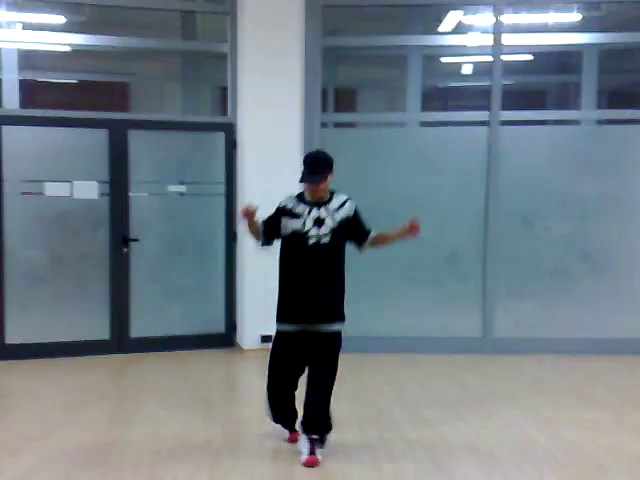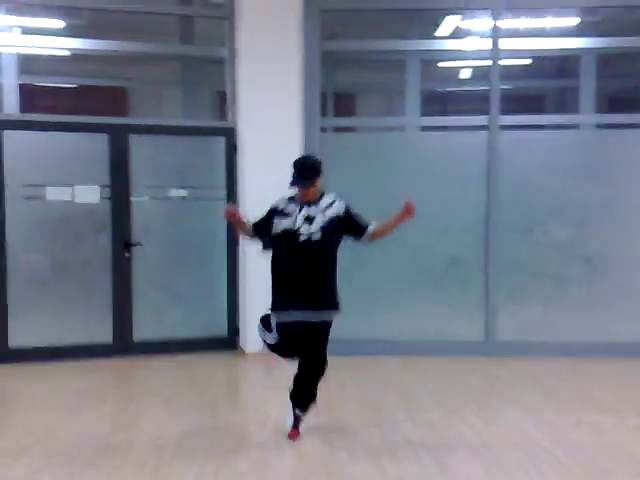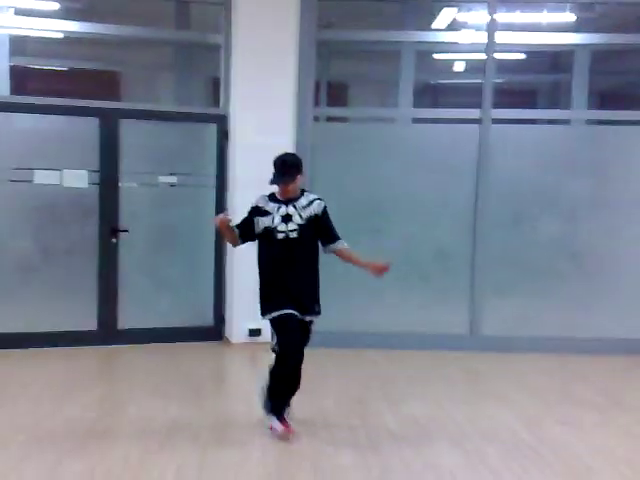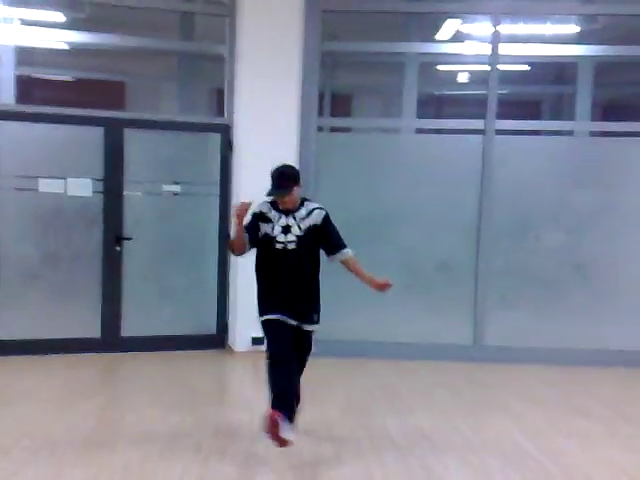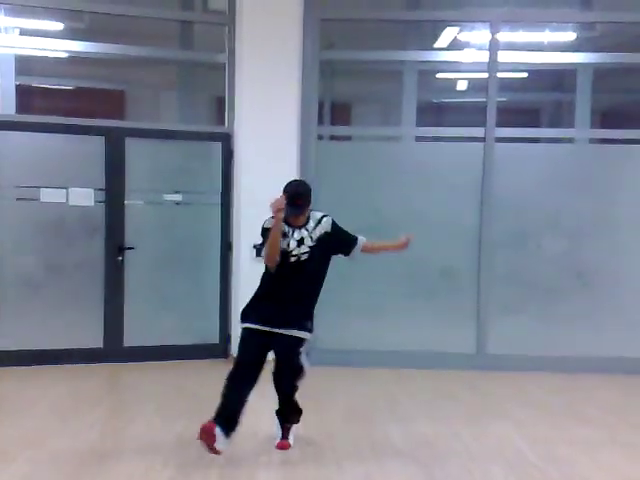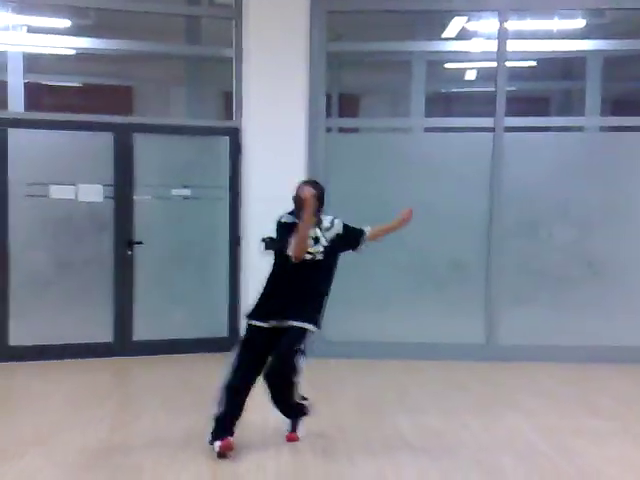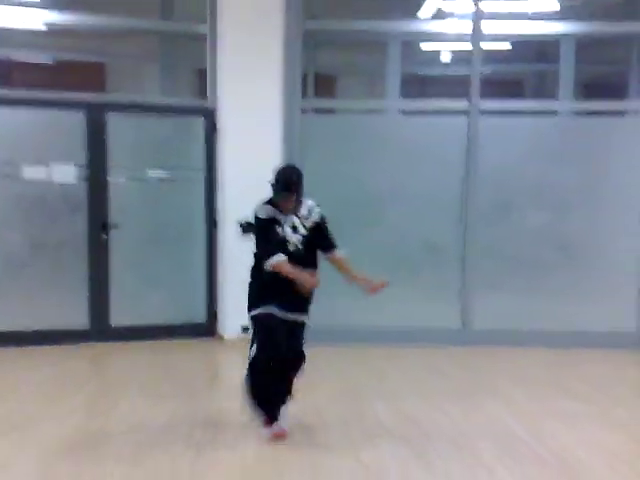
dt=0.2s
person 1, frame 1
left shoulder: (345, 207)
right shoulder: (289, 207)
left elbow: (366, 239)
right elbow: (263, 235)
left wrist: (402, 233)
right wrist: (250, 220)
left hip: (329, 308)
right hip: (293, 308)
left knee: (323, 373)
right knee: (285, 367)
left ankle: (313, 437)
right ankle: (285, 417)
person 1, frame 2
left shoulder: (336, 207)
right shoulder: (281, 208)
left elbow: (366, 233)
right elbow: (254, 233)
left wrist: (399, 218)
right wrist: (236, 220)
left hip: (321, 299)
right hip: (288, 297)
left knee: (315, 359)
right knee: (290, 348)
left ankle: (298, 408)
right ankle: (269, 328)
person 1, frame 3
left shoulder: (315, 206)
right shoulder: (262, 206)
left elbow: (334, 244)
right elbow: (237, 239)
left wrist: (367, 265)
right wrist: (224, 228)
left hip: (306, 296)
right hip: (276, 295)
left knee: (294, 354)
right knee: (289, 351)
left ankle: (278, 407)
right ankle: (275, 409)
person 1, frame 4
left shoulder: (316, 215)
right shoulder: (263, 213)
left elbow: (339, 252)
right elbow: (239, 249)
left wrist: (370, 280)
right wrist: (239, 222)
left hip: (305, 305)
right hip: (273, 303)
left knee: (295, 362)
right knee: (280, 356)
left ankle: (284, 417)
right ankle: (281, 416)
person 1, frame 5
left shoulder: (324, 224)
right shoulder: (271, 224)
left elbow: (355, 244)
right elbow: (272, 263)
left wrist: (394, 246)
right wrist: (280, 221)
left hip: (295, 317)
right hip: (261, 312)
left knee: (287, 375)
right knee: (245, 368)
left ankle: (287, 424)
right ankle: (220, 427)
person 1, frame 6
left shoulder: (334, 226)
right shoulder: (287, 223)
left elbow: (363, 236)
right elbow: (296, 253)
left wrist: (397, 224)
right wrist: (307, 212)
left hip: (301, 315)
right hip: (268, 309)
left knee: (281, 369)
right knee: (245, 370)
left ankle: (295, 415)
right ankle: (222, 432)
person 1, frame 7
left shoulder: (312, 212)
right shoulder: (263, 214)
left elbow: (331, 251)
right elbow: (271, 258)
left wrist: (359, 280)
right wrist: (300, 276)
left hip: (295, 302)
right hip: (265, 298)
left knee: (290, 358)
right knee: (266, 355)
left ankle: (273, 410)
right ankle: (270, 414)
